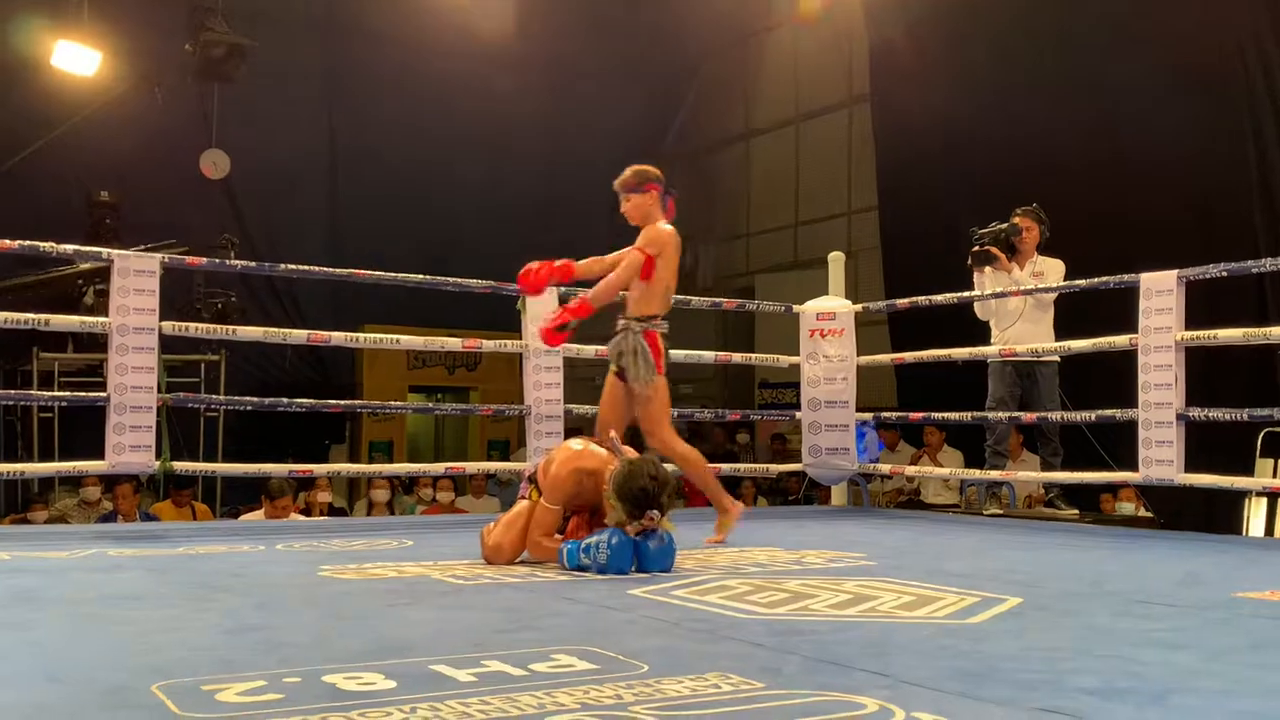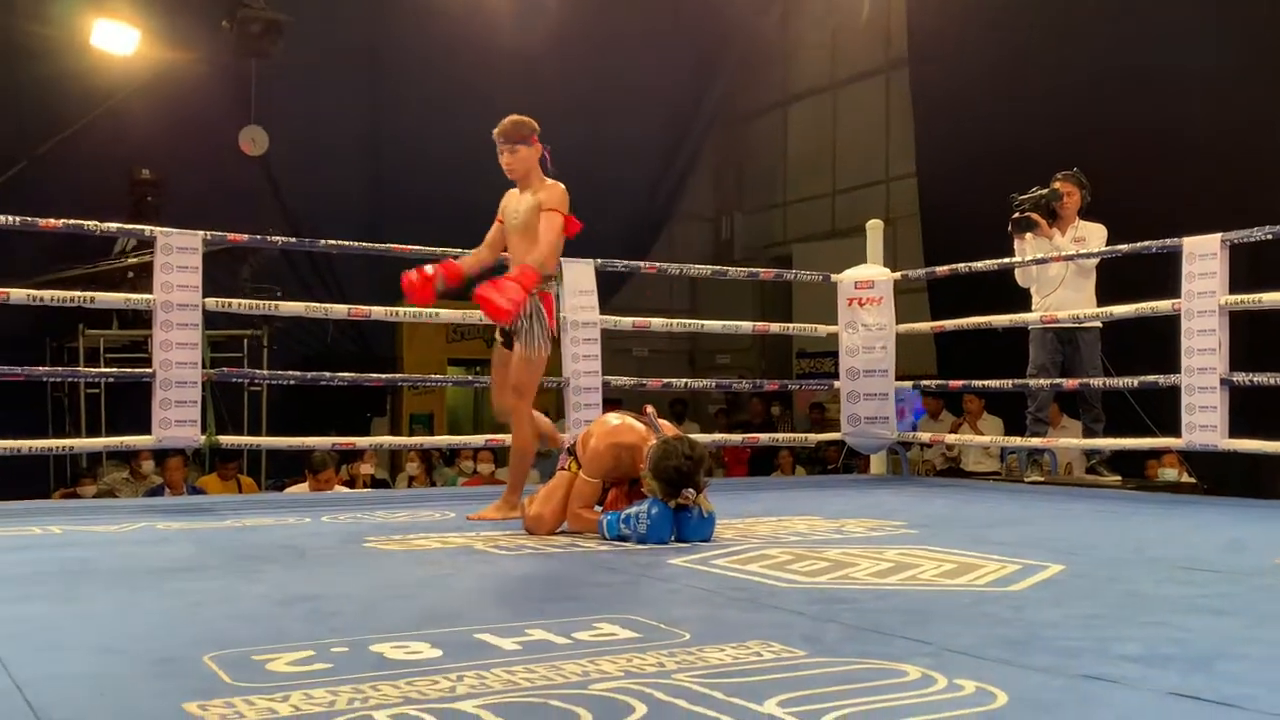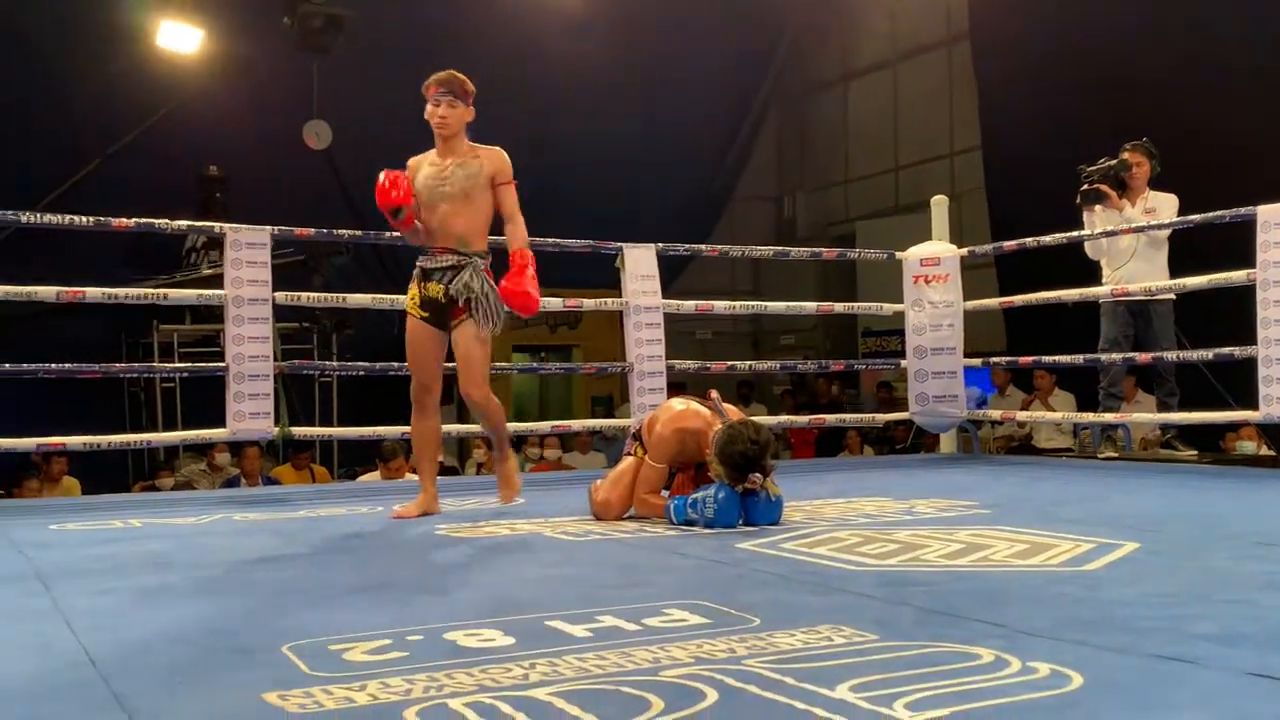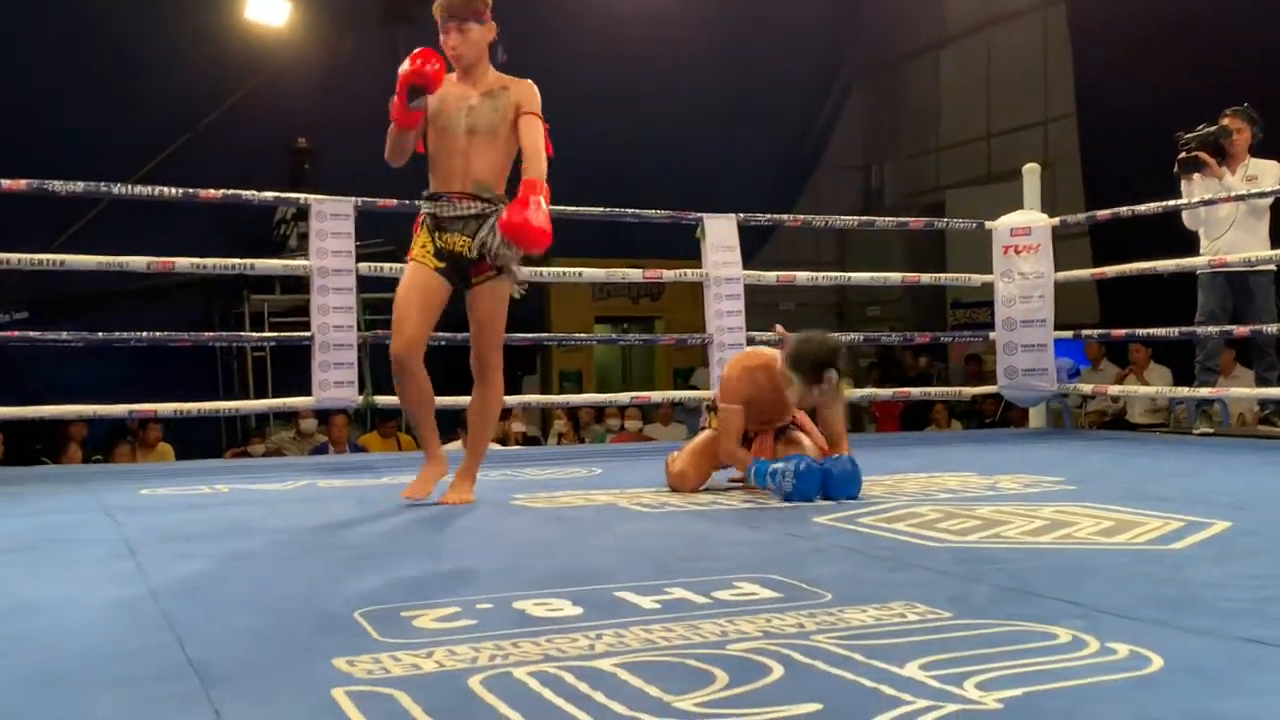
dt=0.7s
person 1, frame 1
left shoulder: (659, 232)
right shoulder: (655, 237)
left elbow: (617, 280)
right elbow: (607, 263)
left wrist: (572, 312)
right wrist: (557, 270)
left hip: (643, 340)
right hip: (636, 339)
left knee: (661, 441)
right knee: (604, 438)
left ankle: (724, 505)
person 1, frame 2
left shoulder: (553, 191)
right shoulder: (510, 198)
left elbow: (545, 246)
right elbow: (487, 252)
left wrist: (517, 283)
right wrist: (442, 275)
left hip: (534, 306)
right hip: (508, 307)
left knee: (518, 407)
right knee: (504, 407)
left ankle: (511, 500)
person 1, frame 3
left shoulder: (491, 159)
right shoulder: (417, 167)
left elbow: (514, 221)
right elbow: (418, 234)
left wrist: (522, 269)
right wrist: (397, 210)
left hip: (470, 278)
right hip: (425, 278)
left knee: (475, 392)
right knee: (422, 392)
left ankle: (504, 455)
right ankle: (427, 492)
person 1, frame 4
left shoulder: (519, 92)
right shoulder: (430, 90)
left elbow: (535, 155)
right elbow: (395, 157)
left wrist: (532, 203)
right wrist: (407, 103)
left hip: (489, 228)
right hip: (434, 227)
left knee: (486, 362)
right knee: (403, 351)
left ankle: (467, 475)
right ankle: (433, 456)
person 2, frame 1
left shoulder: (1053, 266)
right shoulder: (994, 269)
left elbow: (1045, 297)
right elbow: (984, 313)
left wrist: (1011, 270)
right wrist: (979, 274)
left hip: (1042, 359)
right hip: (1003, 358)
left knee: (1048, 427)
right knee: (997, 426)
left ankle: (1052, 492)
person 2, frame 2
left shoulder: (1095, 231)
right shoulder: (1035, 234)
left elbow: (1087, 262)
right elbow: (1025, 280)
left wrist: (1052, 236)
right wrist: (1020, 240)
left hip: (1083, 325)
right hip: (1045, 325)
left knee: (1091, 394)
right knee: (1039, 394)
left ankle: (1095, 459)
right ankle: (1034, 461)
person 2, frame 3
left shoulder: (1166, 201)
right shoulder: (1105, 206)
left elbow: (1158, 233)
right elbow: (1095, 253)
left wrist: (1122, 208)
right wrist: (1090, 213)
left hip: (1156, 297)
right hip: (1116, 297)
left knee: (1165, 366)
right knee: (1111, 368)
left ankle: (1169, 433)
right ankle: (1108, 436)
person 2, frame 4
right shoulder: (1204, 174)
right elbow: (1192, 223)
left wrist: (1221, 176)
right wrist: (1187, 181)
right hip: (1214, 269)
right knee: (1208, 341)
right ankle: (1203, 411)
person 3, frame 1
left shoulder: (641, 473)
right shoulder: (567, 473)
right elbow: (535, 541)
left wrist: (653, 527)
left hip: (588, 505)
right hip: (543, 491)
right knee: (498, 551)
right ankle: (497, 527)
person 3, frame 2
left shoulder: (678, 447)
right shoulder: (606, 447)
right elbow: (575, 514)
left wrist: (695, 503)
right hip: (582, 461)
right knee: (538, 522)
right ankle: (534, 499)
person 3, frame 3
left shoulder: (743, 432)
right shoulder: (671, 432)
right elbow: (642, 499)
left wrist: (760, 487)
right wrist: (687, 509)
left hip: (695, 459)
right hip: (648, 445)
right knee: (606, 508)
right ankle: (600, 487)
person 3, frame 4
left shoulder: (821, 381)
right shoulder: (742, 370)
left elbow: (838, 439)
right elbow: (728, 447)
left hip: (780, 429)
right hip: (727, 423)
right knee: (681, 478)
right ankle: (677, 457)
